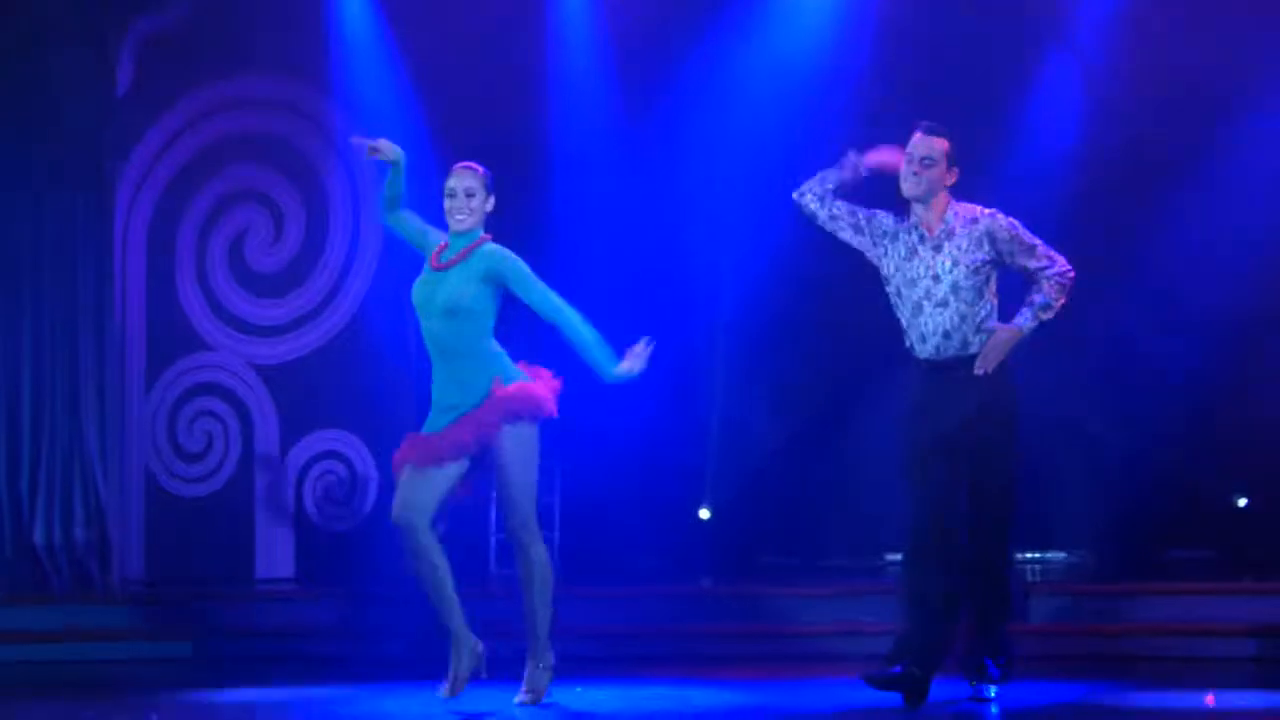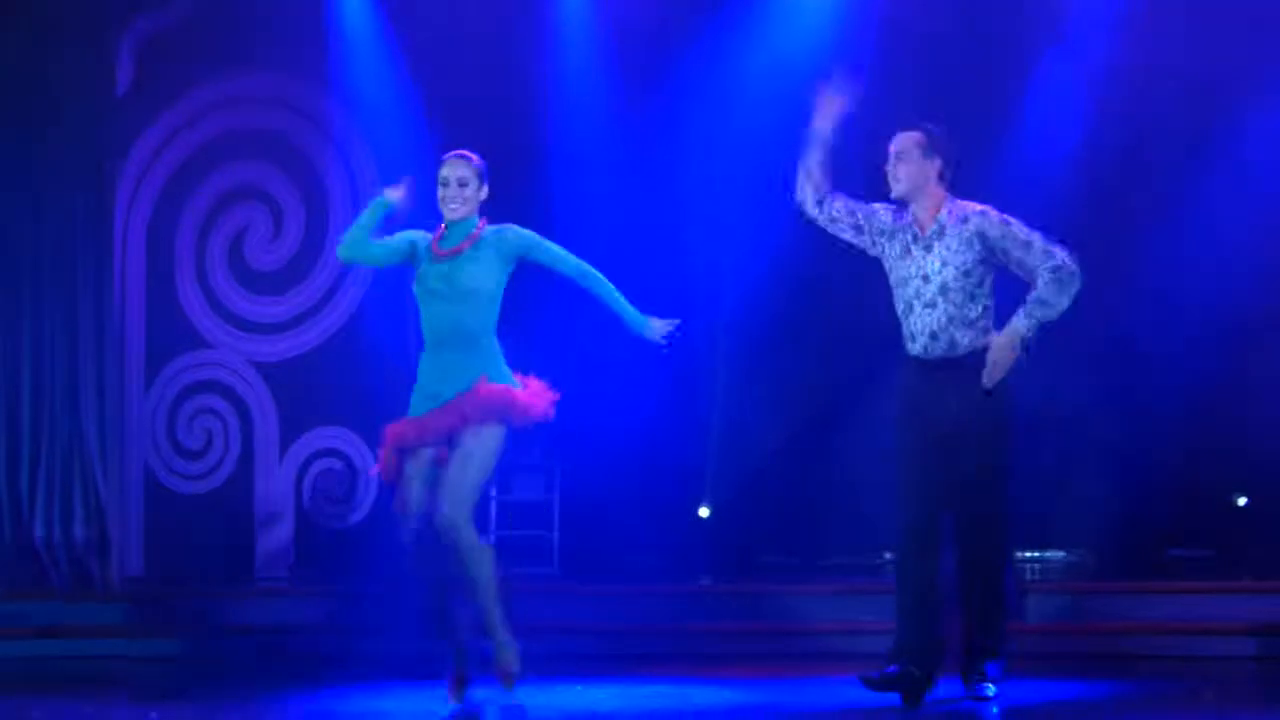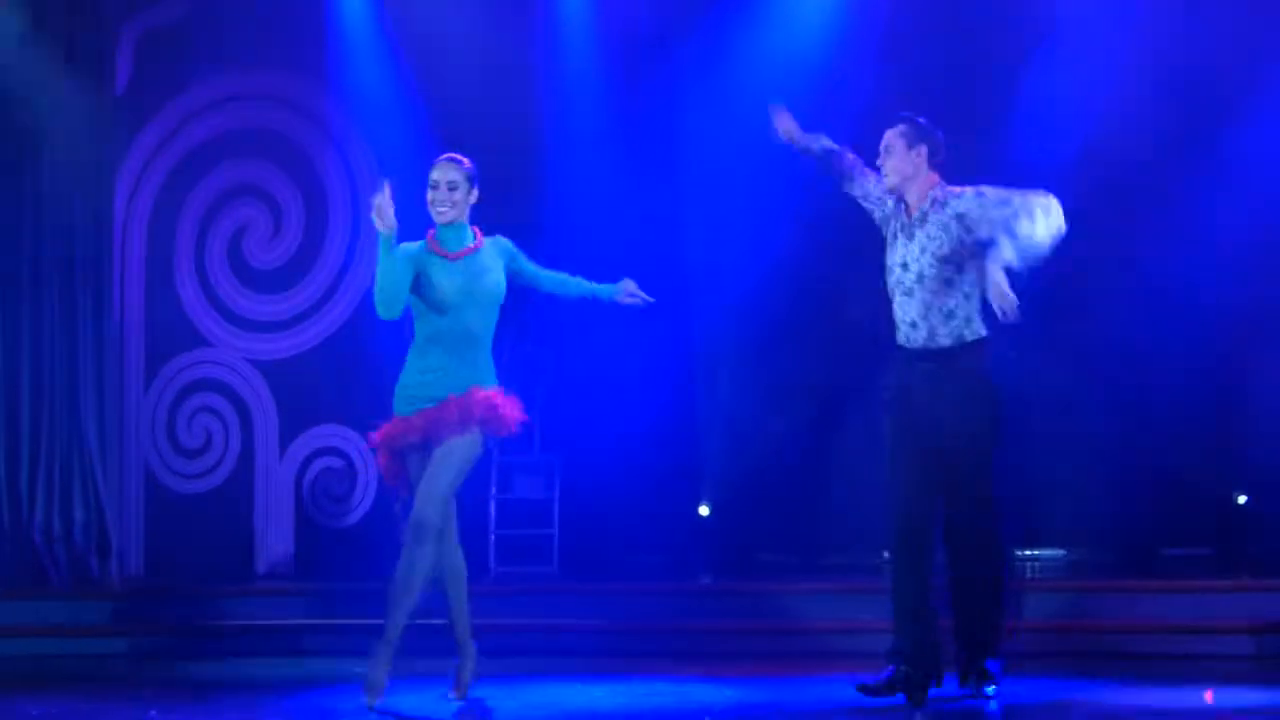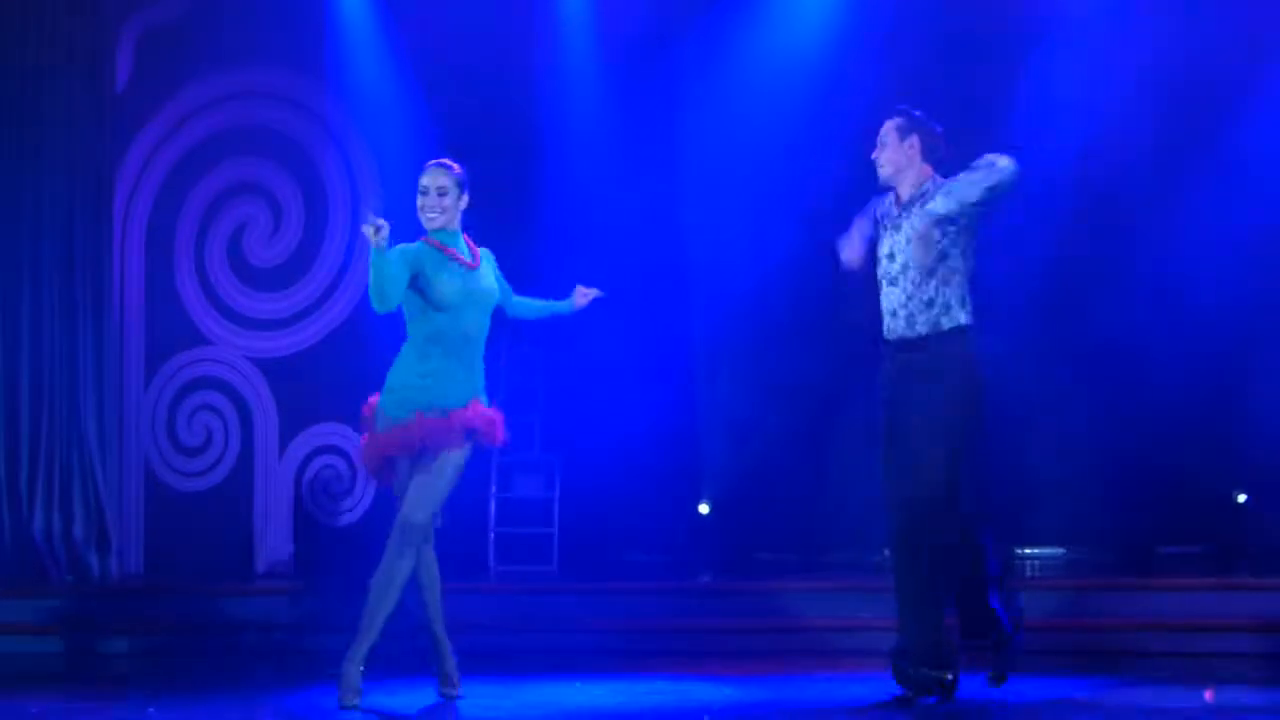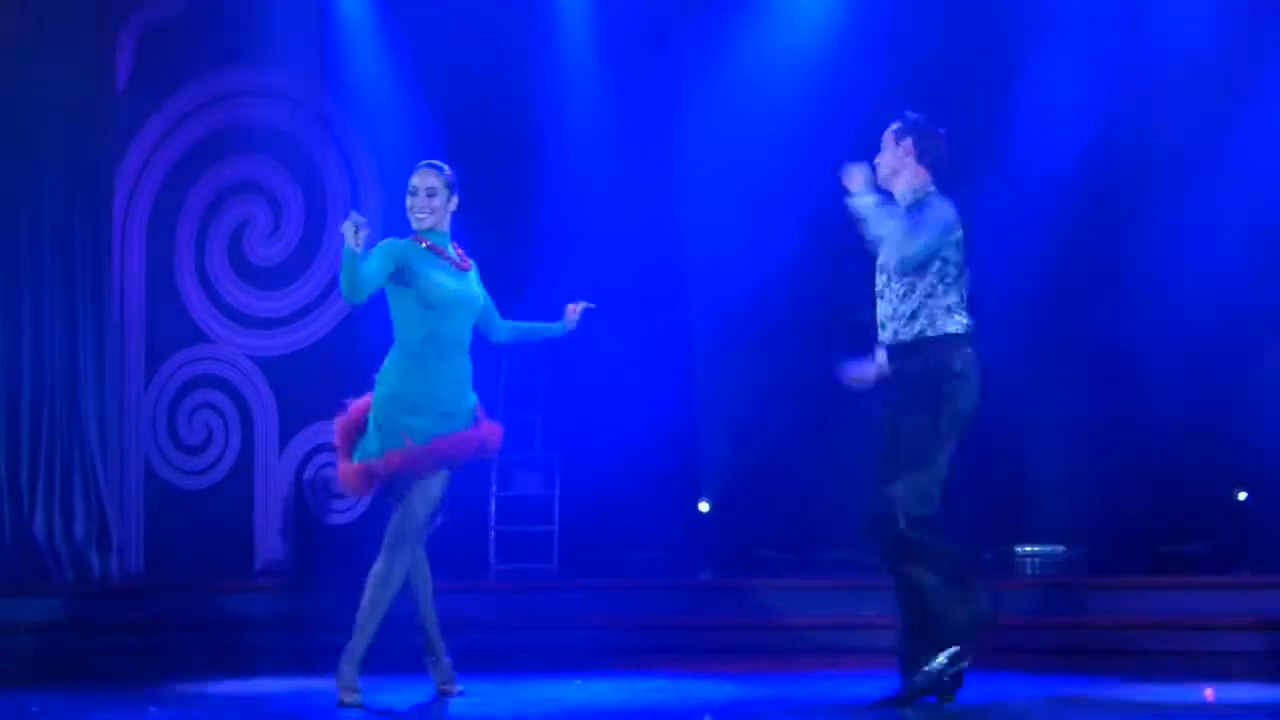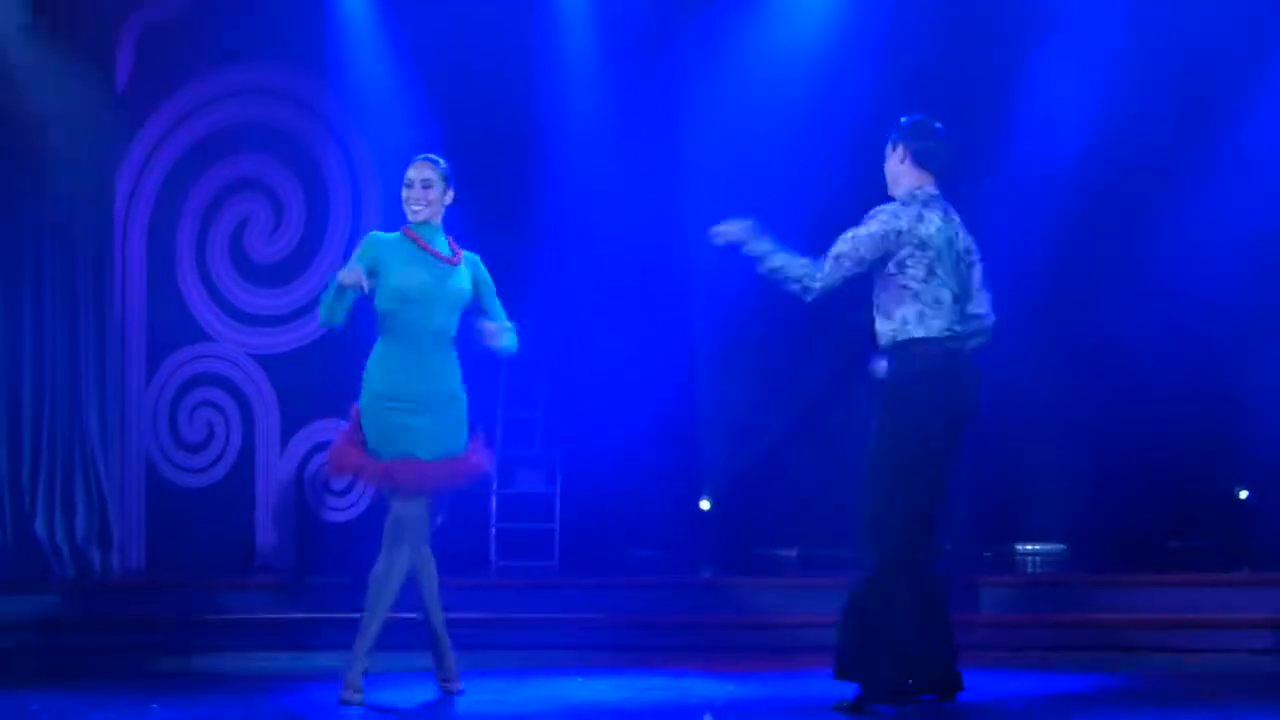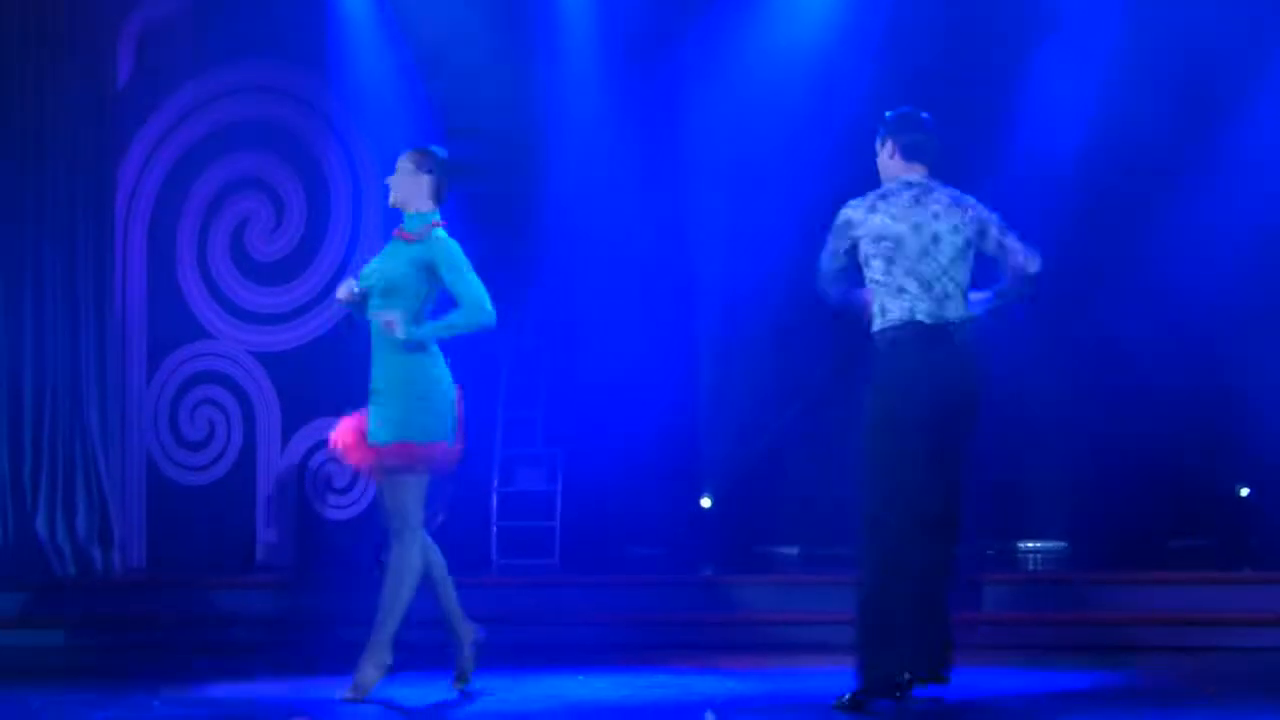
dt=0.1s
person 1, frame 1
left shoulder: (986, 226)
right shoulder: (882, 233)
left elbow: (1056, 273)
right elbow: (809, 198)
left wrist: (1013, 330)
right wrist: (863, 161)
left hip: (982, 390)
right hip: (928, 391)
left knee: (987, 525)
right knee: (928, 525)
left ankle: (986, 659)
right ankle: (916, 660)
person 1, frame 2
left shoulder: (983, 223)
right shoulder: (884, 226)
left elbow: (1061, 272)
right elbow: (812, 199)
left wrist: (1017, 331)
right wrist: (822, 128)
left hip: (977, 384)
right hip: (922, 386)
left knee: (982, 523)
right knee: (918, 522)
left ankle: (983, 660)
right ankle: (914, 659)
person 1, frame 3
left shoulder: (964, 205)
right shoulder: (893, 209)
left elbow: (1045, 211)
right elbow: (858, 176)
left wrist: (1002, 258)
right wrist: (809, 143)
left hip: (960, 375)
right hip: (910, 378)
left knee: (969, 516)
right knee: (910, 517)
left ankle: (980, 658)
right ankle: (913, 663)
person 1, frame 4
left shoulder: (948, 196)
right shoulder: (894, 204)
left elbow: (1000, 168)
left wrist: (941, 191)
right wrist: (860, 232)
left hip: (945, 365)
right hip: (902, 369)
left knee: (943, 503)
right knee: (909, 511)
left ankle: (988, 620)
right ankle: (928, 661)
person 1, frame 5
left shoulder: (932, 210)
right shoulder: (903, 212)
left elbow: (904, 250)
left wrist: (862, 196)
right wrist: (884, 359)
left hip: (936, 377)
right hip: (913, 375)
left knee: (901, 509)
right knee: (905, 510)
left ankle: (952, 634)
right ankle: (932, 662)
person 1, frame 6
left shoulder: (895, 218)
right shoulder: (953, 227)
left elbow: (816, 281)
right elbow: (980, 318)
left wrist: (751, 238)
left hip: (923, 381)
right hip: (948, 378)
left knee: (896, 523)
right knee: (910, 523)
left ankle: (885, 670)
right ankle: (928, 669)
person 1, frame 7
left shoulder: (857, 214)
right shoulder: (966, 209)
left elbow: (837, 281)
right elbow: (1026, 266)
left hip: (899, 365)
right hip: (952, 365)
left knee: (890, 513)
right knee: (936, 510)
left ankle: (889, 670)
right ankle: (930, 656)
person 2, frame 1
left shoulder: (492, 258)
right shoulder: (427, 247)
left elbow: (553, 307)
right elbow: (387, 224)
left wrist: (607, 365)
right wrist: (397, 166)
left hip: (499, 403)
right hip: (450, 411)
left knee: (522, 530)
right knee: (408, 518)
left ankle: (540, 656)
right ankle: (461, 644)
person 2, frame 2
left shoulder: (505, 239)
right shoulder: (418, 244)
left elbow: (581, 271)
right elbow: (349, 252)
left wrist: (638, 321)
right wrist: (387, 202)
left hip: (485, 395)
right hip: (431, 398)
left knee: (452, 517)
right knee: (415, 517)
left ankle: (497, 632)
right ankle: (463, 643)
person 2, frame 3
left shoulder: (499, 250)
right shoulder: (412, 255)
left elbow: (541, 279)
right elbow: (388, 309)
left wrist: (607, 291)
right wrist: (385, 240)
left hip: (474, 400)
right hip: (423, 397)
left knee: (424, 523)
right knee: (438, 526)
left ankle: (385, 651)
right ankle: (464, 647)
person 2, frame 4
left shoulder: (483, 260)
right shoulder: (405, 257)
left elbow: (509, 304)
right elbow: (384, 302)
left wrist: (566, 305)
right wrist: (376, 252)
left hip: (459, 410)
right hip: (405, 404)
left knee: (410, 530)
right knee: (414, 533)
left ankle: (355, 659)
right ankle: (440, 648)
person 2, frame 5
left shoulder: (469, 267)
right shoulder: (396, 252)
left elbow: (494, 328)
right elbow: (358, 289)
left wrist: (557, 322)
right wrist: (352, 253)
left hip: (454, 410)
right hip: (398, 404)
left knee: (406, 535)
right knee: (407, 536)
left ankle: (352, 659)
right ankle: (434, 646)
person 2, frame 6
left shoulder: (469, 263)
right shoulder: (378, 246)
left elbow: (506, 337)
right elbow: (329, 319)
left wrist: (500, 332)
right wrist: (343, 284)
left hip: (441, 404)
right hip: (385, 400)
left knee: (407, 529)
right knee: (406, 529)
left ankle: (361, 655)
right ankle: (440, 642)
person 2, frame 7
left shoulder: (439, 245)
right shoulder: (401, 244)
left elbow: (482, 313)
right elbow: (371, 287)
left wrist: (415, 332)
right wrist: (355, 289)
left hip: (414, 400)
right hip: (394, 399)
left knee: (405, 525)
right knee: (407, 523)
left ankle: (376, 655)
right ankle: (459, 628)
